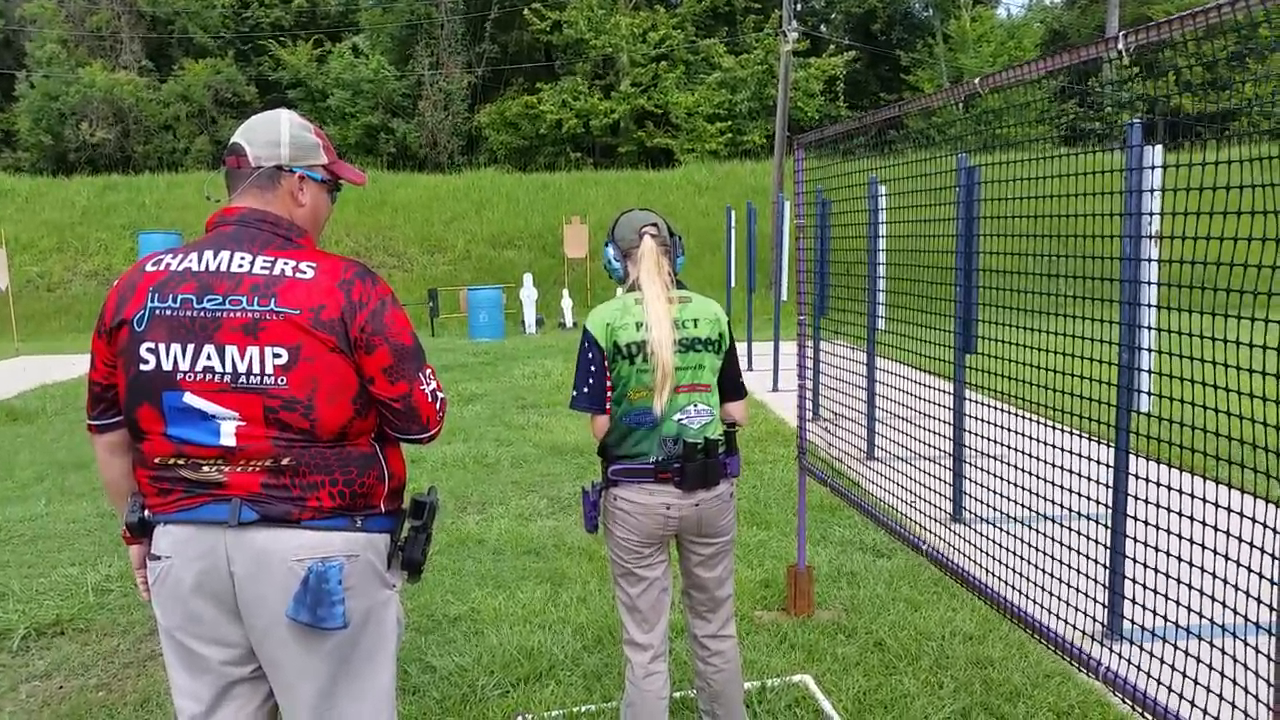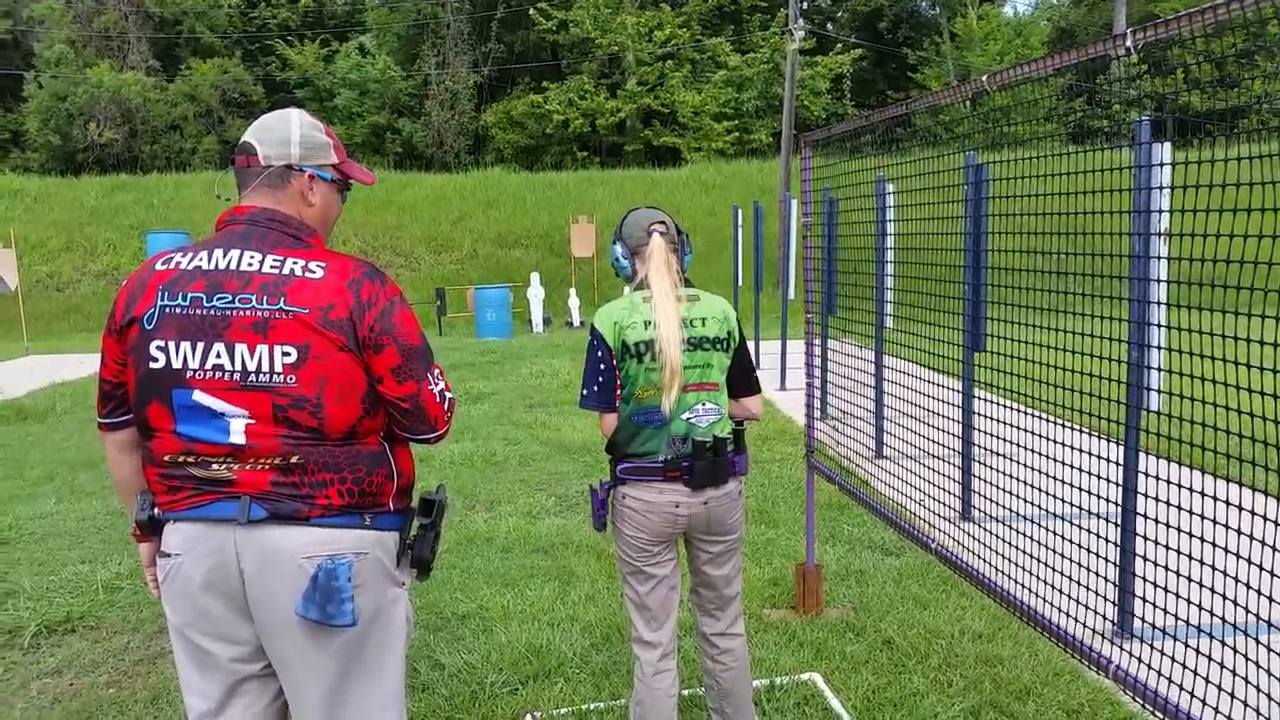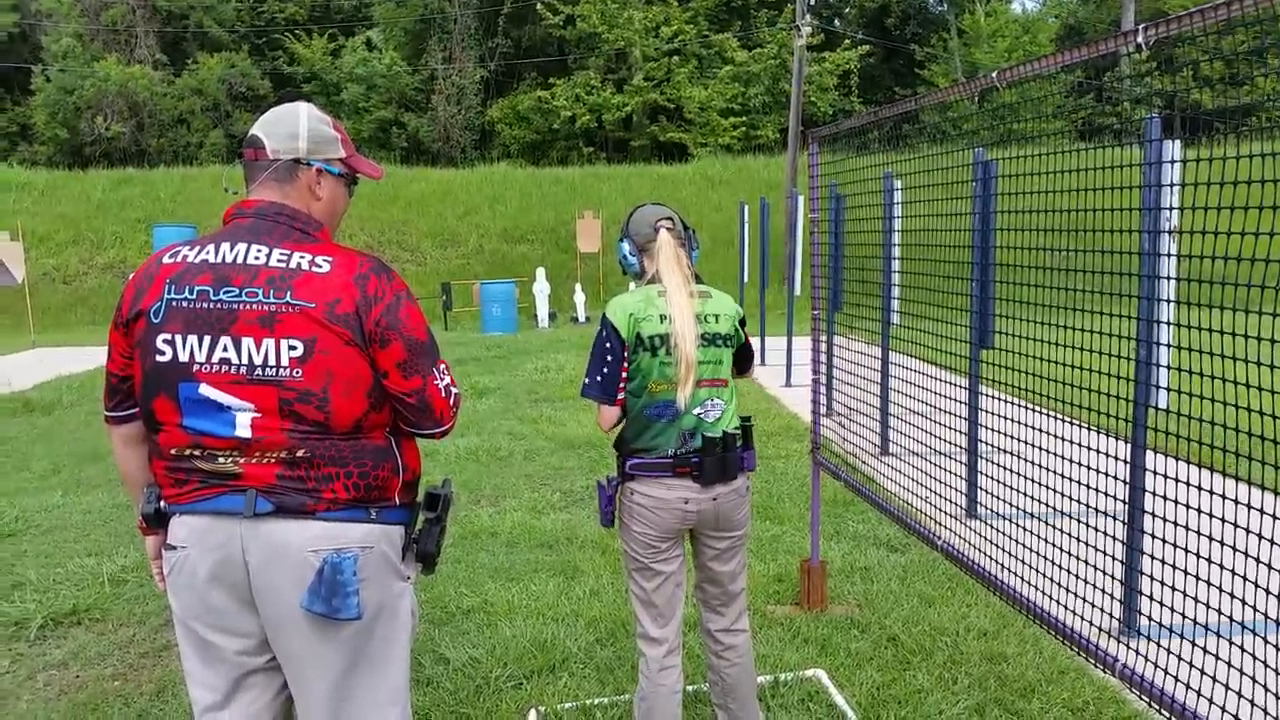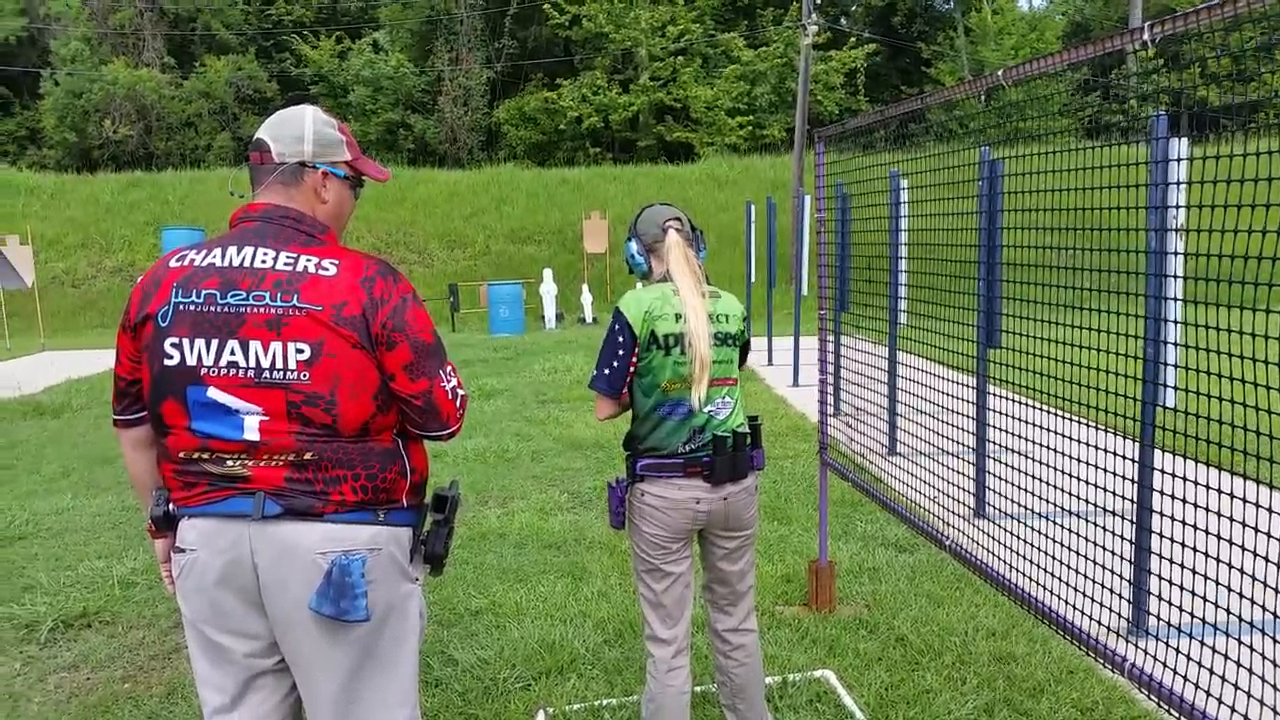
dt=0.5s
person 1, frame 1
left shoulder: (136, 286)
right shoulder: (346, 286)
left elbow: (109, 433)
right elbow: (423, 421)
left wrist: (139, 530)
left hip: (185, 545)
right hip: (318, 549)
person 1, frame 2
left shoulder: (146, 285)
right shoulder: (354, 286)
left elbow: (119, 431)
right elbow: (430, 421)
left wrist: (148, 528)
left hip: (194, 543)
right hip: (326, 548)
person 1, frame 3
left shoulder: (153, 278)
right shoulder: (362, 280)
left elbow: (126, 424)
right elbow: (436, 416)
left wrist: (154, 521)
left hip: (199, 536)
right hip: (332, 541)
person 1, frame 4
left shoulder: (160, 281)
right shoulder: (367, 283)
left elbow: (135, 428)
right elbow: (443, 417)
left wrist: (163, 526)
left hip: (209, 540)
right hip: (342, 545)
person 2, frame 1
left shoulder: (605, 320)
right shoulder: (712, 313)
left elbow: (601, 426)
right elbow: (736, 413)
left hip: (637, 495)
right hip: (710, 489)
left knee: (645, 642)
right knee: (715, 627)
person 2, frame 2
left shoulder: (613, 319)
right shoulder: (720, 311)
left elbow: (609, 426)
right elbow: (751, 408)
left hip: (645, 494)
right hip: (718, 488)
left knee: (653, 641)
right knee: (724, 625)
person 2, frame 3
left shoulder: (626, 310)
right shoulder: (727, 307)
left elbow: (607, 417)
left wrist: (643, 389)
left hip: (654, 491)
right hip: (725, 483)
left knee: (659, 637)
right knee: (729, 623)
person 2, frame 4
left shoulder: (638, 306)
right shoulder: (732, 307)
left elbow: (605, 407)
left wrist: (644, 382)
left hip: (663, 490)
right hip: (734, 483)
left knee: (667, 637)
right knee: (736, 621)
